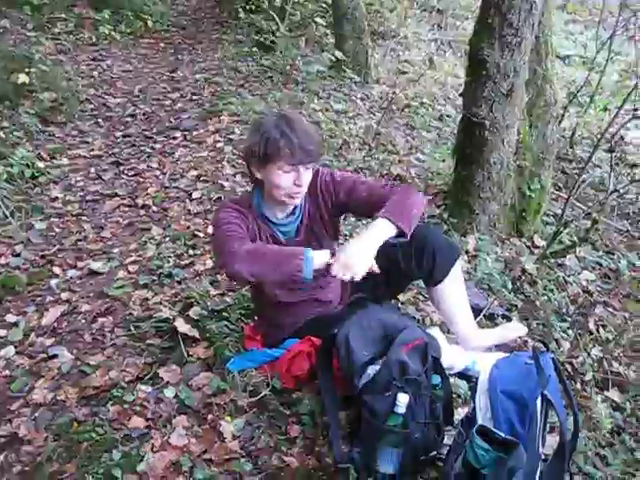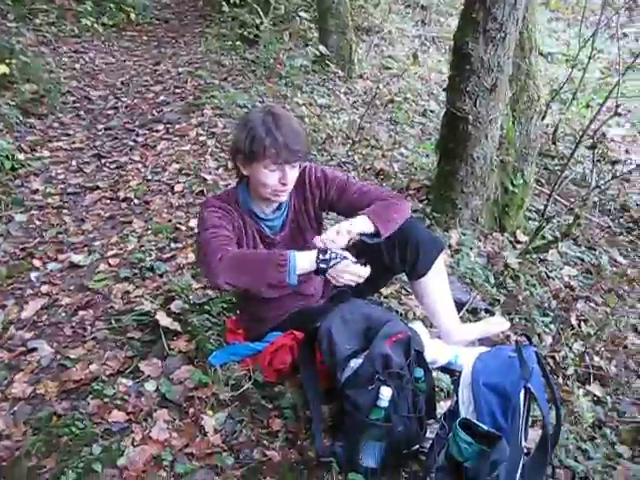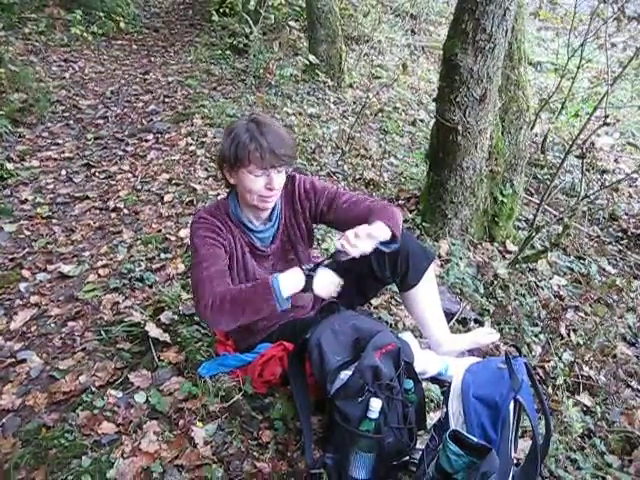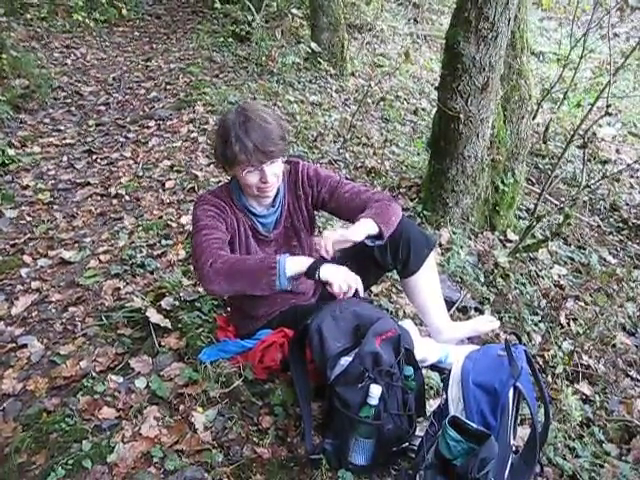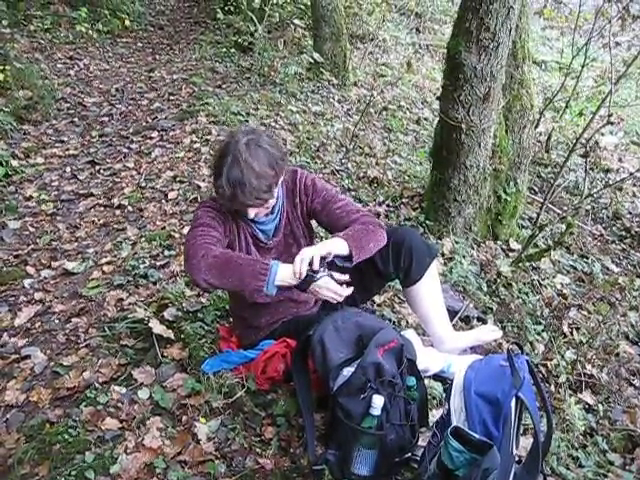
dt=0.7s
person 1, frame 1
left shoulder: (323, 186)
right shoulder: (235, 215)
left elbow: (409, 197)
right elbow: (238, 261)
left wrist: (370, 238)
right wrist: (331, 257)
left hip: (344, 292)
right hip: (297, 327)
left knee: (427, 240)
left ankle: (468, 338)
person 1, frame 2
left shoulder: (310, 180)
right shoulder: (221, 211)
left elbow: (395, 204)
right elbow: (219, 268)
left wrist: (351, 227)
right wrist: (317, 259)
left hip: (326, 287)
right hip: (279, 322)
left knee: (410, 233)
left ankle: (450, 332)
person 1, frame 3
left shoulder: (298, 191)
right shoulder: (210, 225)
left elbow: (387, 213)
right elbow: (214, 310)
left wrist: (371, 231)
right wrist: (301, 279)
left hip: (316, 298)
right hip: (269, 333)
left knee: (401, 245)
left ankle: (441, 343)
person 1, frame 4
left shoulder: (300, 177)
right shoulder: (214, 208)
left elbow: (386, 206)
right elbow: (212, 273)
left wrist: (355, 232)
right wrist: (307, 265)
left hip: (317, 285)
right hip: (271, 319)
left knee: (402, 232)
left ankle: (441, 330)
person 1, frame 5
left shoulder: (300, 185)
right shoulder: (215, 213)
left elbow: (372, 229)
right elbow: (200, 264)
left wrist: (326, 247)
right wrist: (297, 275)
left hip: (321, 291)
right hip: (274, 327)
left knee: (404, 241)
left ankle: (444, 340)
